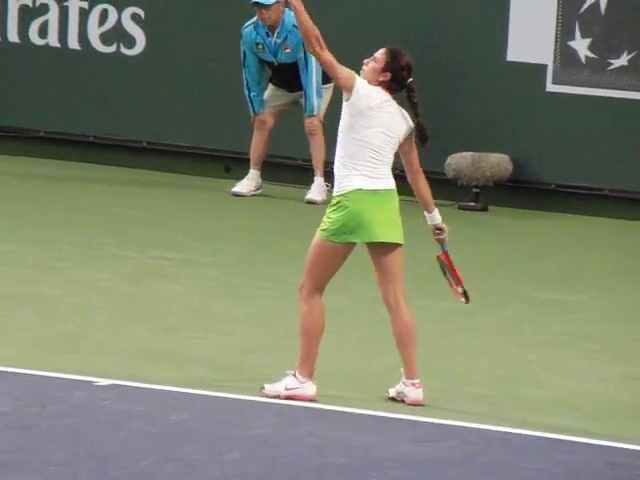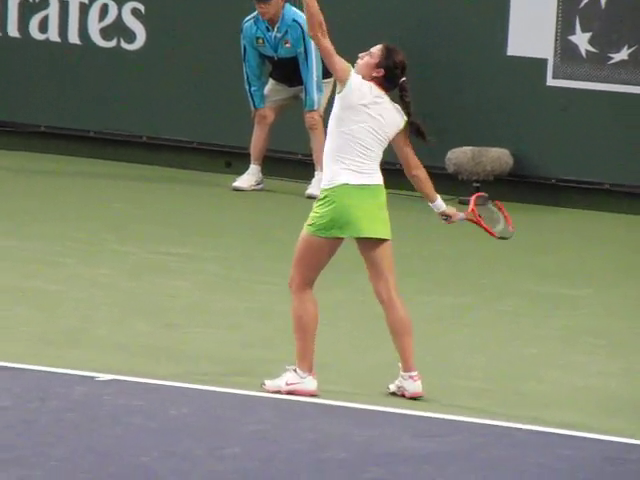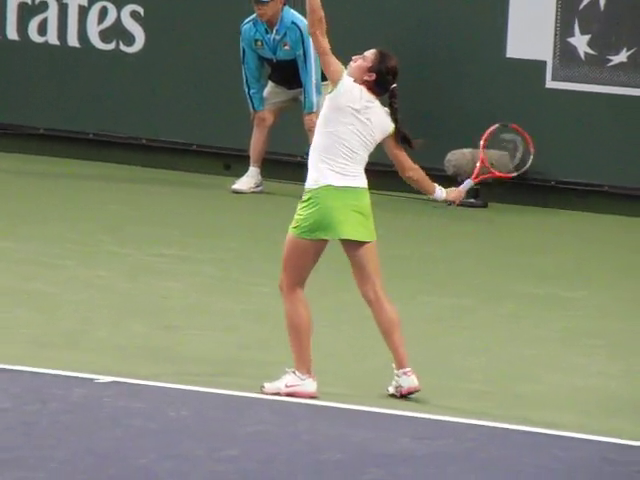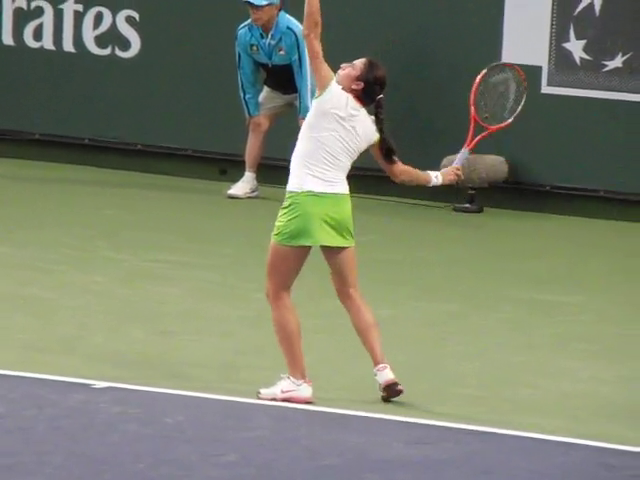
dt=0.3s
person 1, frame 1
left shoulder: (360, 92)
right shoulder: (404, 119)
left elbow: (318, 47)
right elbow: (415, 173)
right wrist: (433, 217)
left hip: (352, 202)
right hip: (386, 203)
left knee: (311, 290)
right knee: (395, 298)
left ankle: (303, 379)
right ankle: (412, 384)
person 1, frame 2
left shoulder: (353, 87)
right shoulder: (395, 116)
left elbow: (319, 34)
right elbow: (413, 169)
right wrist: (440, 205)
left hip: (339, 197)
right hip: (372, 199)
left knee: (300, 284)
right knee: (387, 292)
left ankle: (303, 374)
right ankle: (410, 377)
person 1, frame 3
left shoulder: (344, 88)
right shoulder: (384, 119)
right elbow: (407, 169)
right wrist: (441, 193)
left hip: (323, 198)
right hip: (357, 200)
left knee: (291, 286)
right knee: (374, 292)
left ankle: (302, 376)
right ankle: (405, 373)
person 1, frame 4
left shoulder: (331, 96)
right shoulder: (370, 127)
left elbow: (311, 35)
right elbow: (398, 172)
right wrist: (439, 176)
left hip: (304, 204)
right hip: (338, 205)
left knee: (277, 292)
right knee: (350, 293)
left ankle: (297, 382)
right ankle: (383, 369)
person 2, frame 1
left shoulder: (299, 29)
right shoulder: (249, 32)
left elbow: (310, 71)
right elbow: (251, 73)
left wrist: (312, 112)
right wrist: (257, 109)
left hip: (315, 82)
right hip: (280, 83)
left knee: (313, 126)
right knee: (261, 123)
left ankle: (319, 183)
right ankle: (253, 178)
person 2, frame 2
left shoulder: (299, 24)
right shoulder: (250, 27)
left elbow: (311, 66)
right elbow: (251, 68)
left wrist: (312, 107)
right wrist: (258, 104)
left hip: (315, 77)
right hip: (280, 78)
left knee: (313, 121)
right knee: (262, 117)
left ankle: (319, 178)
right ankle: (254, 173)
person 2, frame 3
left shoulder: (298, 26)
right shoulder: (249, 29)
left elbow: (310, 68)
right elbow: (251, 70)
left wrist: (311, 109)
right wrist: (257, 106)
left hip: (312, 79)
right hip: (279, 80)
left knee: (311, 123)
right knee: (261, 120)
right ankle: (253, 175)
person 2, frame 4
left shoulder: (293, 32)
right shoulder: (244, 33)
left elbow: (305, 74)
right elbow: (246, 74)
left wrist: (306, 114)
right wrist: (252, 111)
left hip: (307, 84)
right hip: (275, 86)
right knee: (257, 125)
right ankle: (249, 180)
